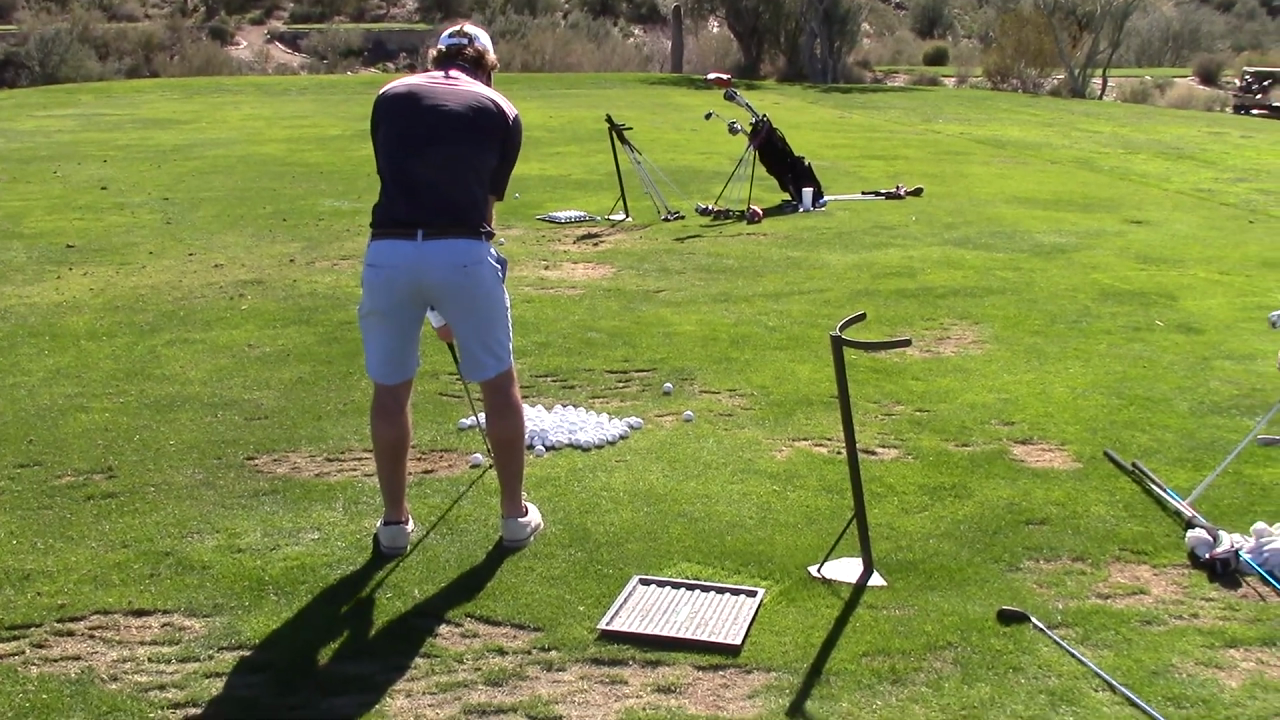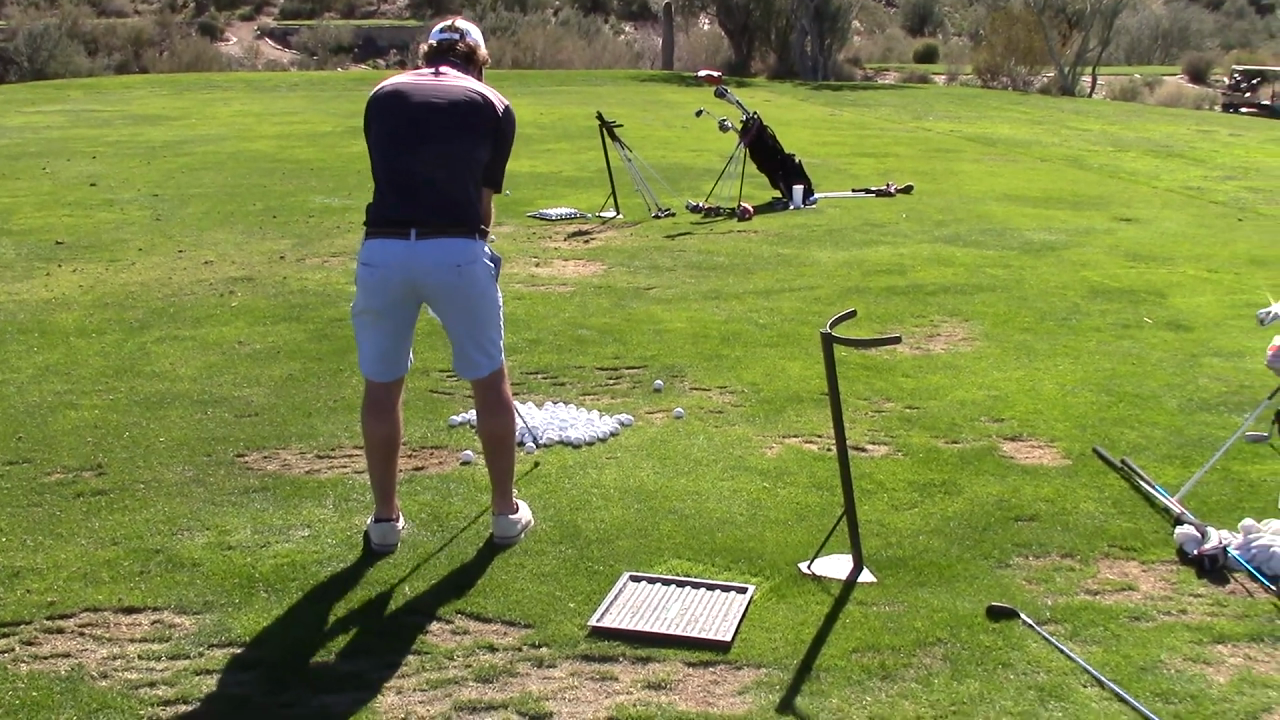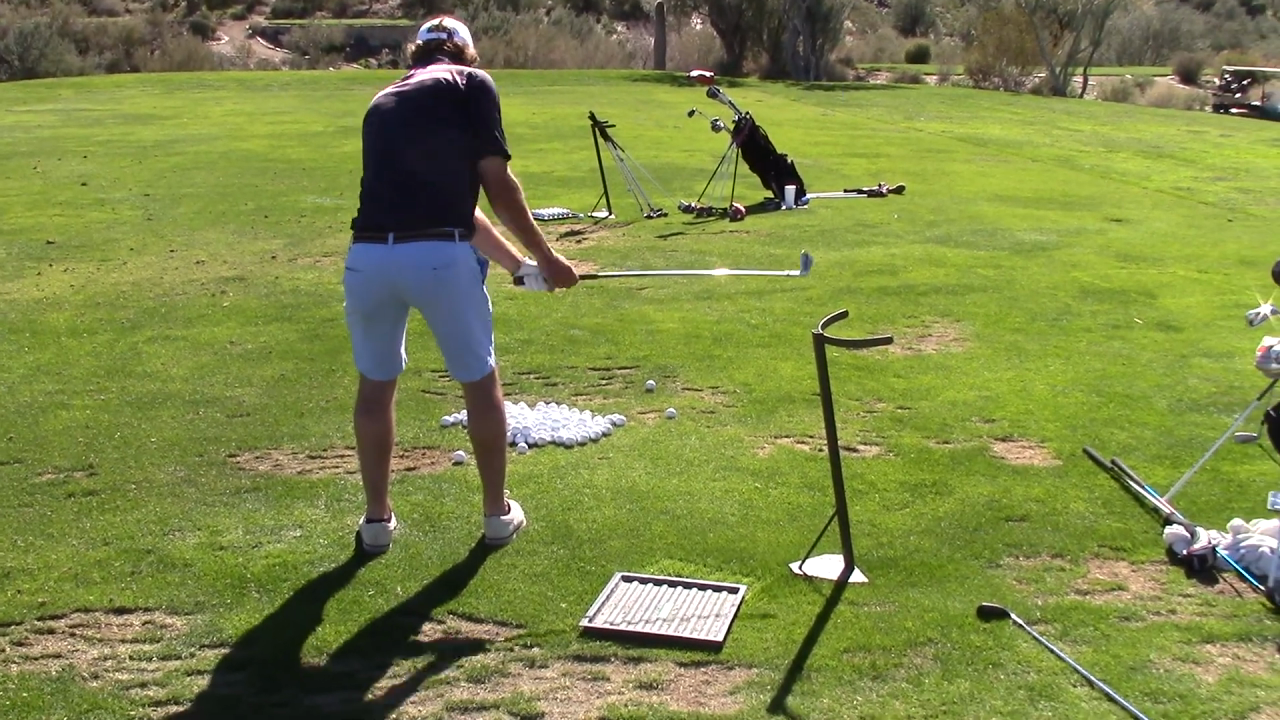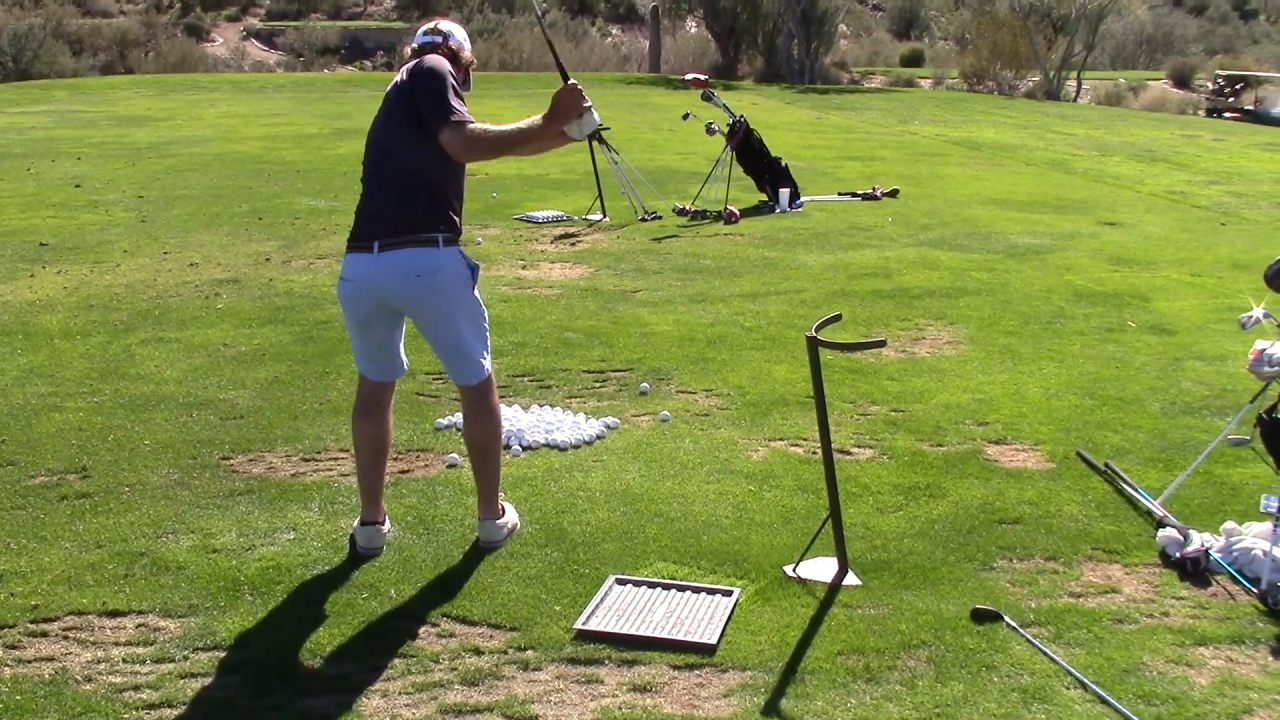
dt=0.2s
person 1, frame 1
left shoulder: (390, 96)
right shoulder: (502, 111)
right wrist: (453, 310)
left hip: (390, 251)
right hip: (462, 253)
left knee: (389, 389)
right knee: (498, 383)
left ankle: (394, 520)
right ankle: (515, 513)
person 1, frame 2
left shoulder: (383, 95)
right shoulder: (494, 105)
left hip: (384, 250)
right hip: (456, 251)
left knee: (381, 387)
right knee: (489, 382)
left ankle: (385, 518)
right ankle: (505, 510)
person 1, frame 3
left shoulder: (380, 105)
right shoulder: (472, 84)
right elbow: (496, 181)
left wrist: (514, 263)
right wrist: (543, 257)
left hip: (368, 255)
right hip: (438, 254)
left knee: (375, 386)
right knee: (480, 384)
left ankle: (377, 519)
right ankle: (497, 512)
person 1, frame 4
left shoulder: (398, 102)
right shoulder: (432, 72)
right elbow: (466, 143)
left wrist: (556, 127)
right wrist: (547, 122)
left hip: (361, 263)
right hip: (428, 260)
left knee: (374, 387)
right knee: (477, 385)
left ankle: (371, 520)
right ankle: (491, 514)
